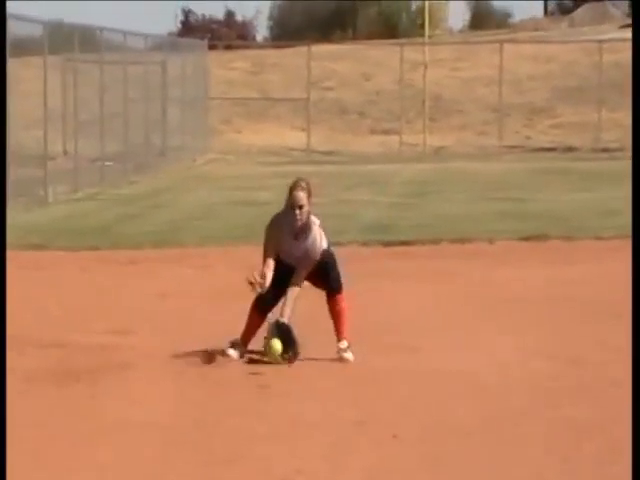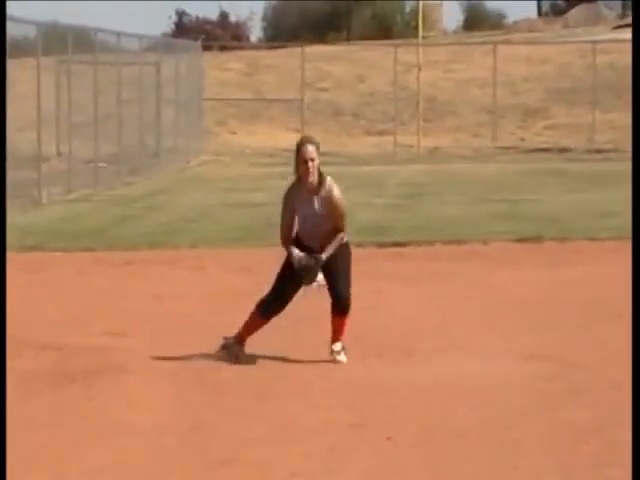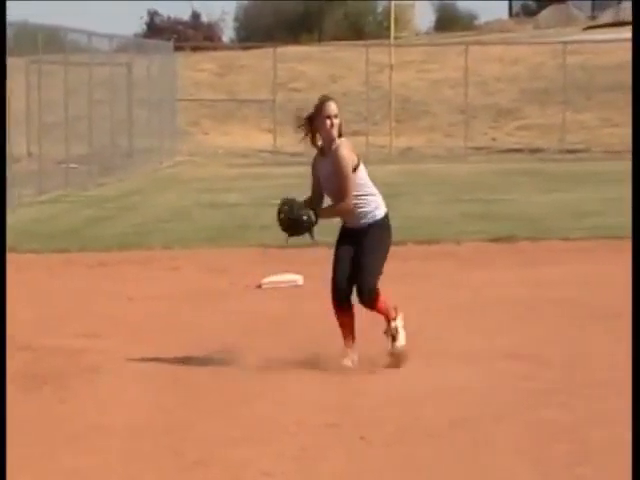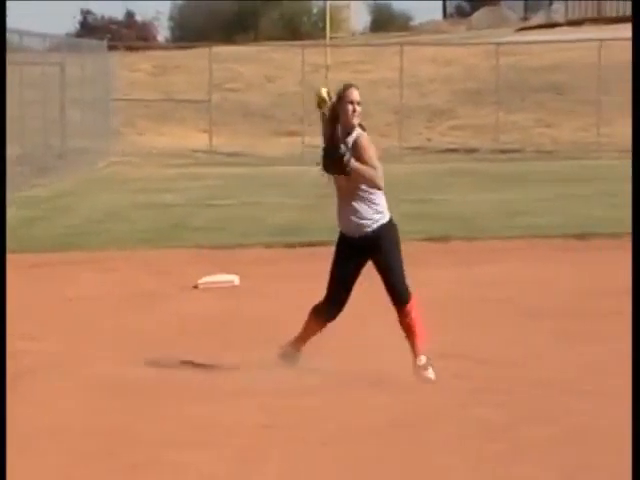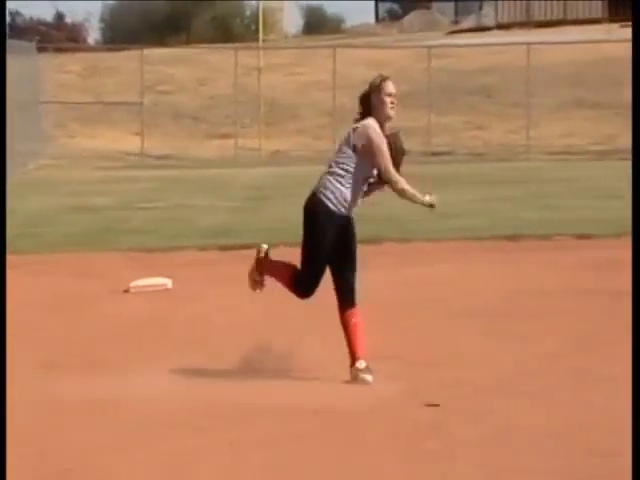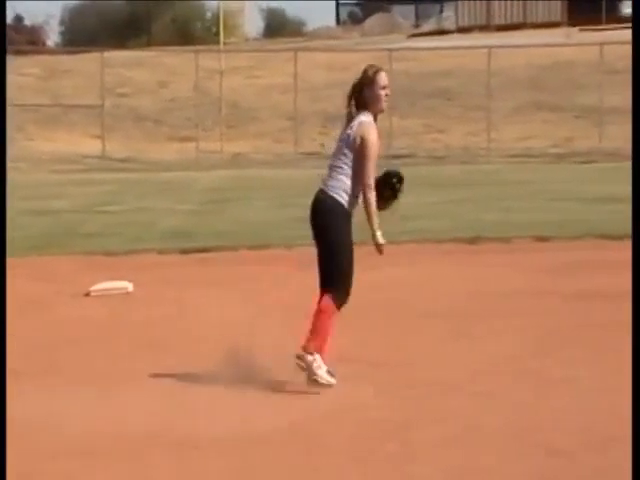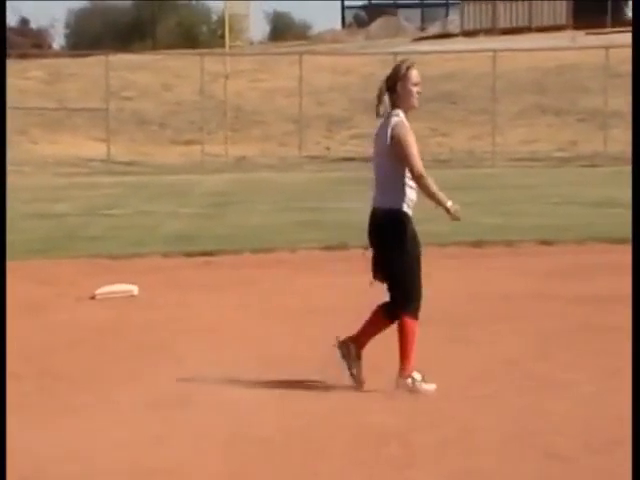
dt=0.3s
person 1, frame 1
left shoulder: (314, 234)
right shoulder: (276, 224)
left elbow: (297, 281)
right elbow: (270, 258)
left wrist: (284, 317)
right wrist: (264, 277)
left hip: (319, 263)
right hip: (287, 262)
left knee: (334, 285)
right knee: (266, 298)
left ankle: (343, 343)
right ankle: (242, 343)
person 1, frame 2
left shoulder: (331, 191)
right shoulder: (292, 193)
left elbow: (341, 231)
right elbow: (286, 237)
left wrist: (321, 256)
right wrist: (292, 253)
left hip: (334, 249)
right hip: (304, 248)
left knee: (342, 296)
right knee: (275, 300)
left ankle: (337, 344)
right ankle: (238, 340)
person 1, frame 3
left shoulder: (342, 152)
right shoulder: (317, 161)
left elbow: (347, 203)
right elbow: (316, 200)
left wrist: (318, 213)
left hip: (375, 225)
right hip: (350, 228)
left knee: (366, 291)
right knee: (339, 289)
left ankle: (393, 320)
right ankle: (349, 347)
person 1, frame 4
left shoulder: (360, 142)
right shoulder: (340, 143)
left elbow: (378, 182)
left wrist: (347, 164)
left hip: (381, 231)
right hip: (350, 237)
left knee: (400, 294)
right knee: (333, 303)
left ankle: (420, 358)
right ankle: (298, 343)
person 1, frame 5
left shoulder: (375, 134)
right shoulder: (370, 131)
right elbow: (393, 180)
left wrist: (380, 179)
right wrist: (423, 199)
left hip: (341, 216)
right hip: (324, 210)
left knee: (347, 295)
right knee: (305, 286)
left ankle: (358, 364)
right ankle: (265, 263)
person 1, frame 6
left shoulder: (356, 123)
right shoulder: (367, 127)
right elbow: (366, 182)
right wrist: (375, 229)
left hip: (330, 208)
right hip: (333, 208)
left knee: (335, 286)
right knee: (337, 286)
left ankle: (317, 359)
right ankle: (310, 353)
person 1, frame 7
left shoulder: (387, 124)
right shoulder: (400, 125)
right elbow: (419, 174)
right wrist: (446, 204)
left hip: (384, 218)
right hip: (393, 219)
left knee: (399, 301)
right knee: (410, 299)
left ankle: (352, 345)
